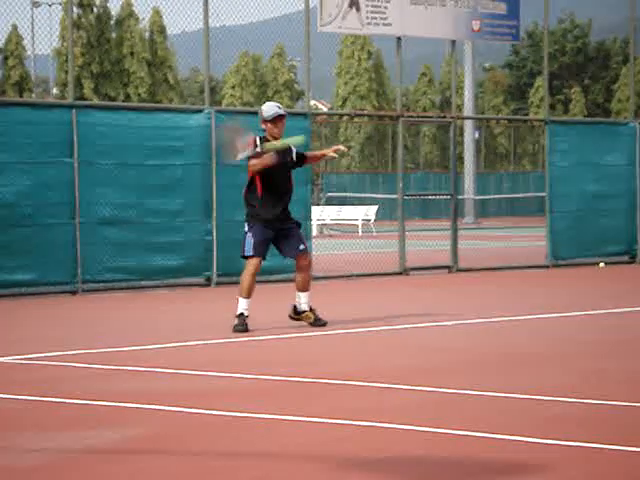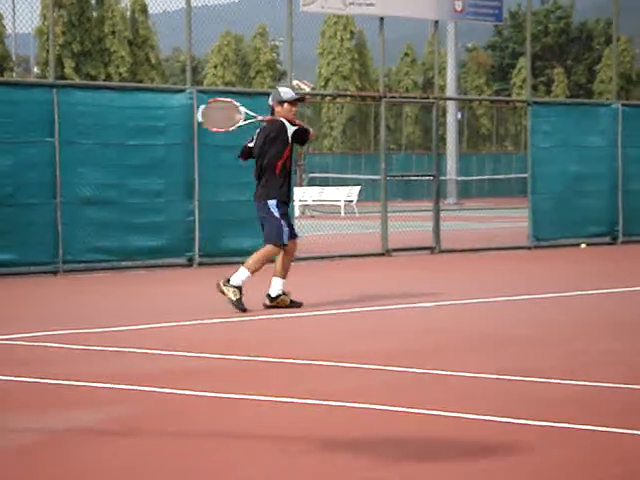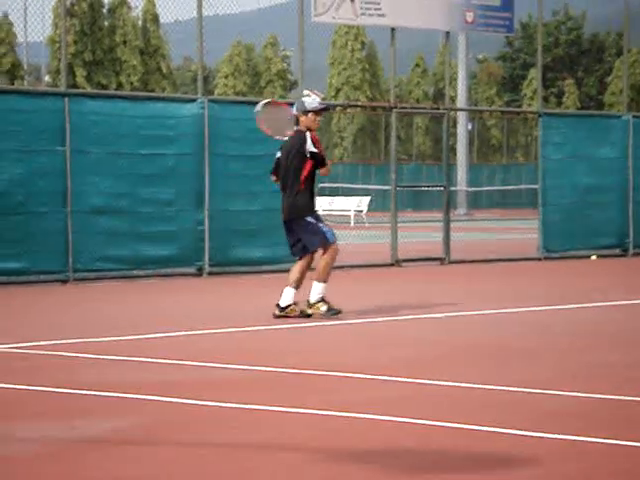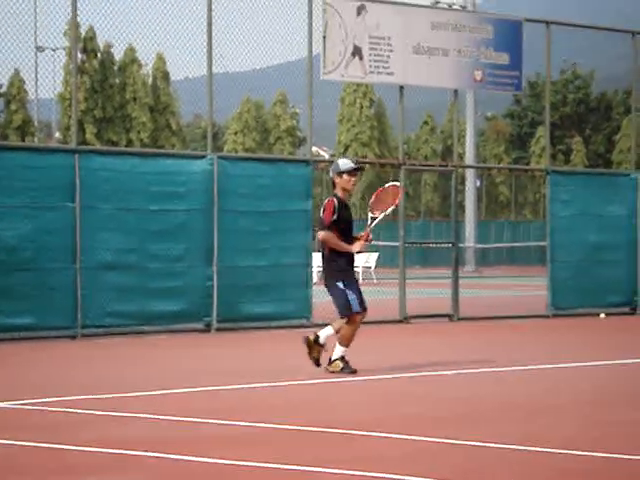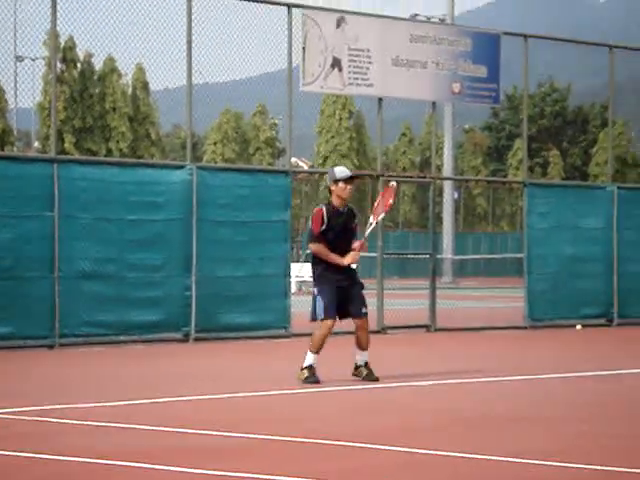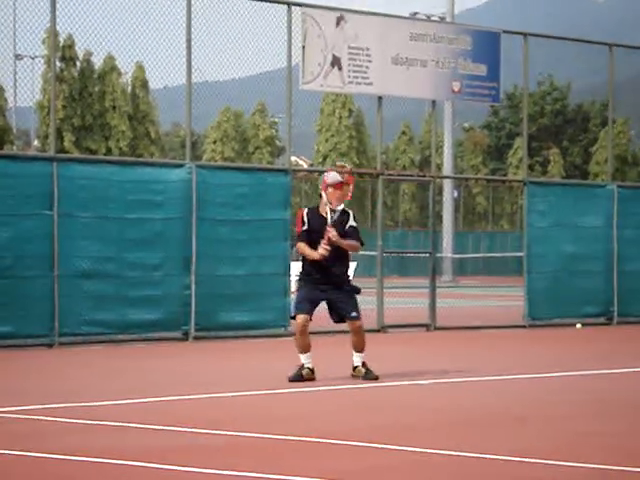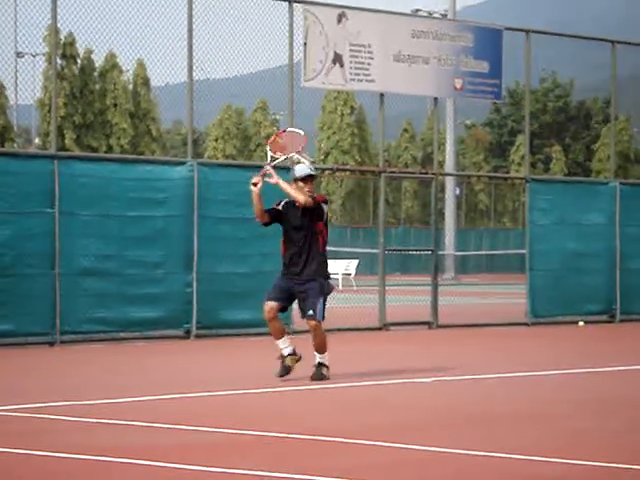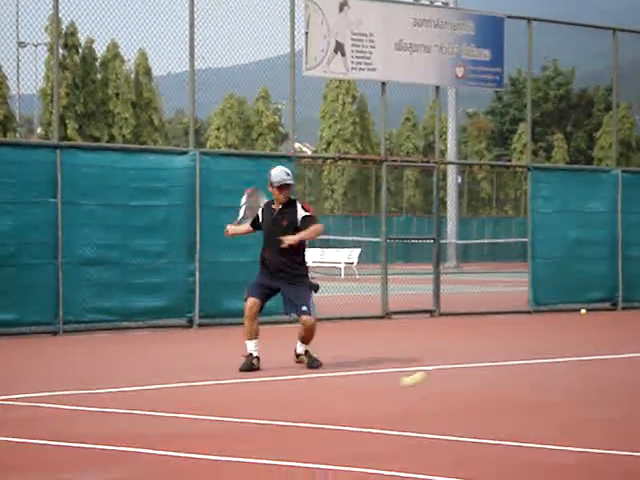
dt=0.4s
person 1, frame 1
left shoulder: (287, 150)
right shoulder: (255, 143)
left elbow: (304, 159)
right elbow: (248, 168)
left wrist: (325, 152)
right wrist: (262, 160)
left hip: (283, 218)
right hip: (258, 218)
left knee: (304, 260)
right knee: (253, 263)
left ankle: (301, 308)
right ankle: (241, 314)
person 1, frame 2
left shoulder: (261, 132)
right shoulder: (285, 125)
left elbow: (243, 155)
right elbow: (308, 136)
left hip: (272, 197)
right hip: (272, 198)
left knee: (290, 245)
right knee: (274, 246)
left ankle: (276, 294)
right ankle: (233, 284)
person 1, frame 3
left shoulder: (286, 143)
right shoulder: (308, 138)
left elbow: (275, 176)
right elbow: (324, 169)
right wrist: (318, 161)
left hip: (289, 209)
right hip: (302, 208)
left knee: (305, 256)
right knee: (330, 247)
left ankle: (285, 304)
right ankle: (316, 300)
person 1, frame 4
left shoulder: (343, 204)
right shoulder: (332, 203)
right elbow: (323, 235)
left wrist: (359, 238)
right wrist: (350, 248)
left hip: (344, 269)
right hip: (337, 269)
left knee: (354, 316)
right knee: (355, 316)
left ankle: (317, 339)
right ankle: (337, 359)
person 1, frame 5
left shoulder: (351, 213)
right shoulder: (322, 212)
right elbow: (314, 245)
left wrist: (356, 247)
right wrist: (342, 259)
left hip: (347, 276)
right hip: (325, 277)
left knee: (362, 321)
right knee: (327, 322)
left ankle: (361, 366)
right ankle: (308, 367)
person 1, frame 6
left shoulder: (347, 216)
right shoulder: (307, 215)
left elbow: (357, 245)
right elbow: (300, 245)
left wrist: (338, 241)
right wrist: (315, 253)
left hip: (339, 282)
right hip: (311, 281)
left knee: (356, 324)
right knee: (300, 322)
left ankle: (359, 366)
right ankle: (306, 367)
person 1, frame 7
left shoulder: (320, 202)
right shoulder: (285, 207)
left elbow: (305, 201)
right elbow: (261, 217)
left wrist: (279, 181)
right wrist: (256, 193)
left hip: (314, 275)
right hip: (289, 274)
left knee: (313, 323)
right knee: (269, 310)
left ankle: (322, 363)
right ankle: (289, 354)
person 1, frame 8
left shoulder: (299, 208)
right shoulder: (265, 208)
left elbow: (317, 228)
right elbow: (254, 226)
left wrist: (297, 237)
right wrist: (235, 229)
left hip: (295, 276)
right hip: (268, 272)
left knee: (308, 321)
right knee: (251, 306)
left ankle: (302, 351)
right ankle: (252, 355)
